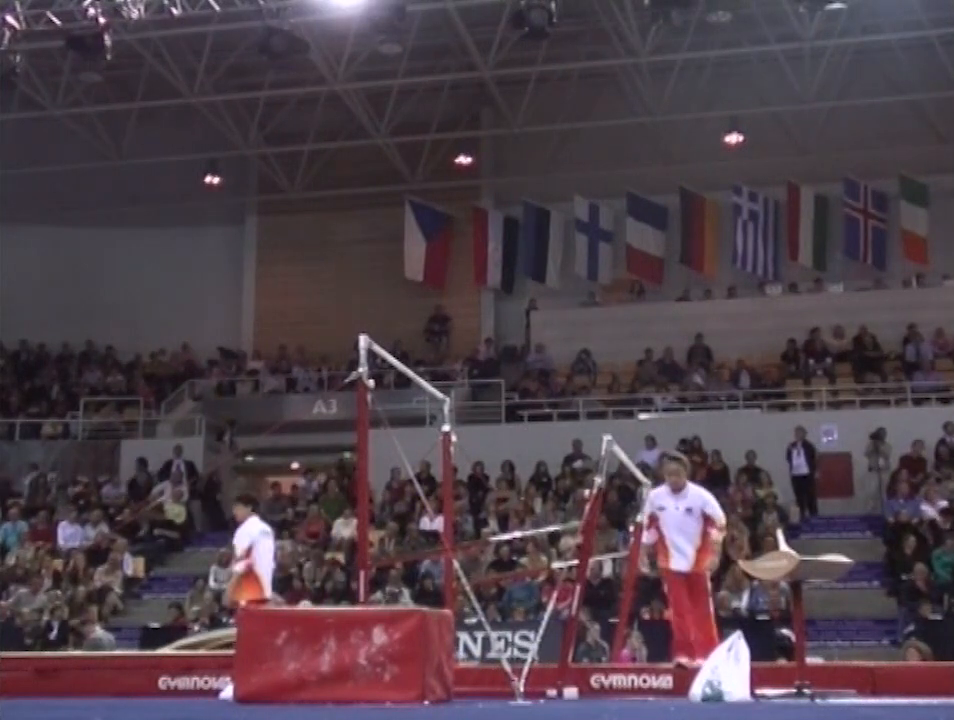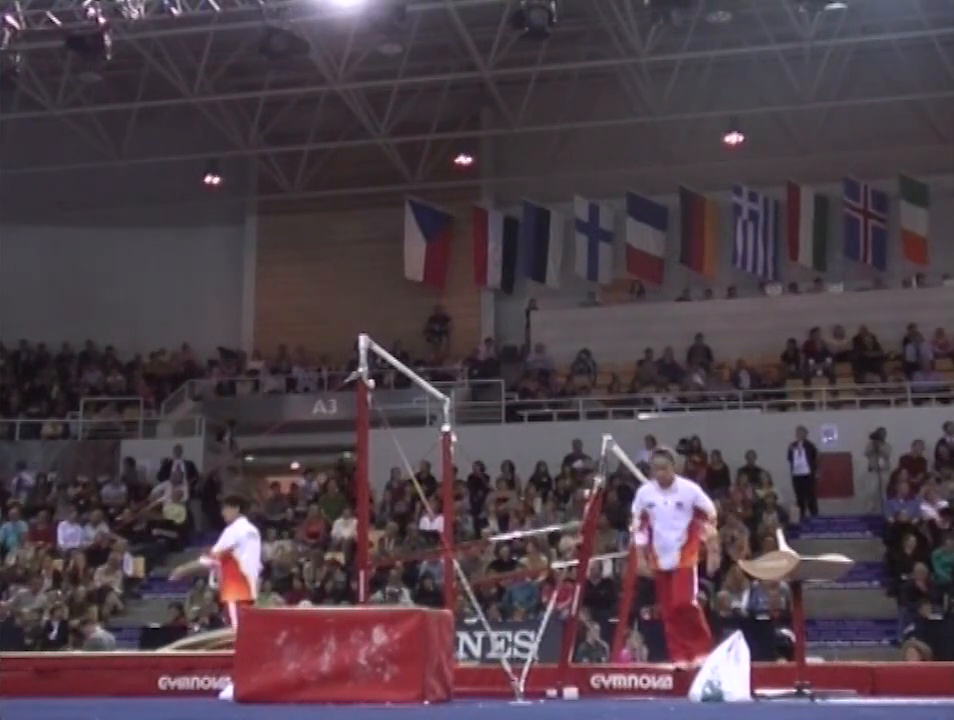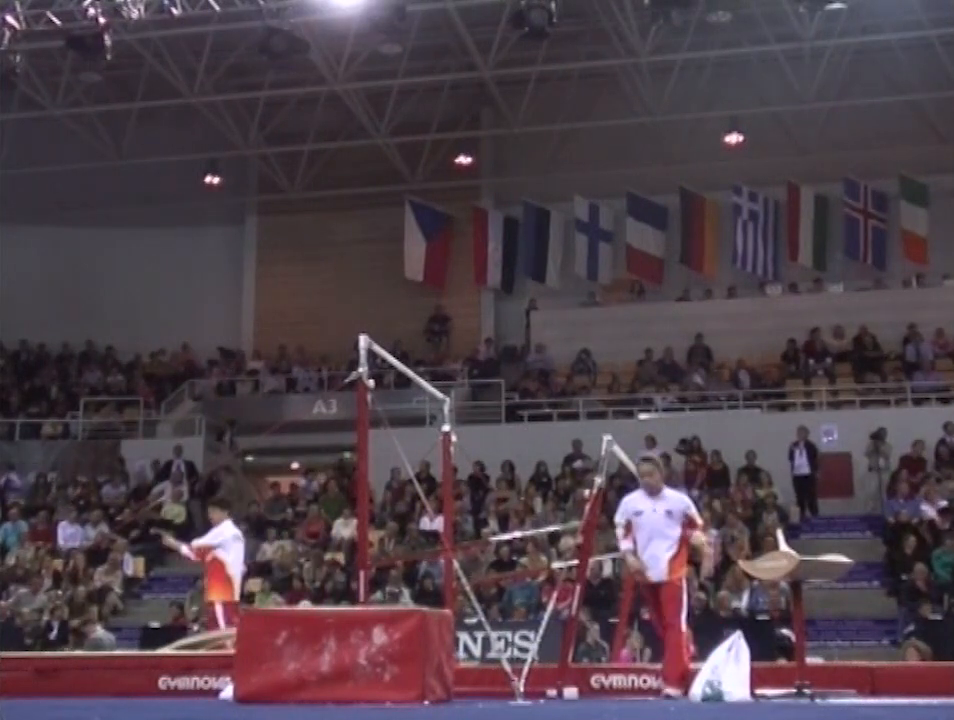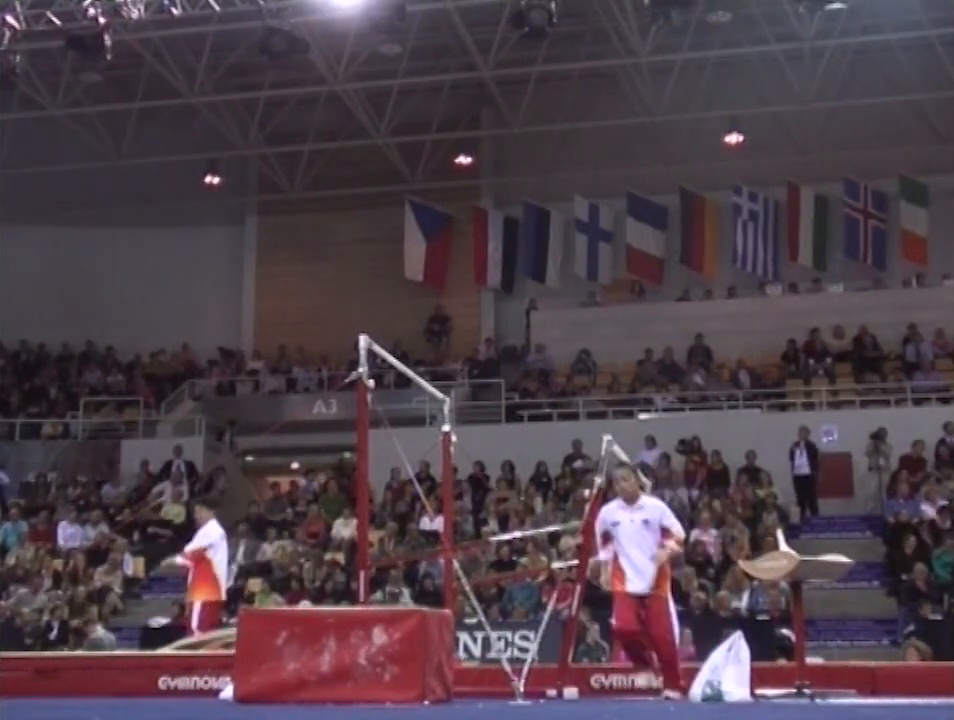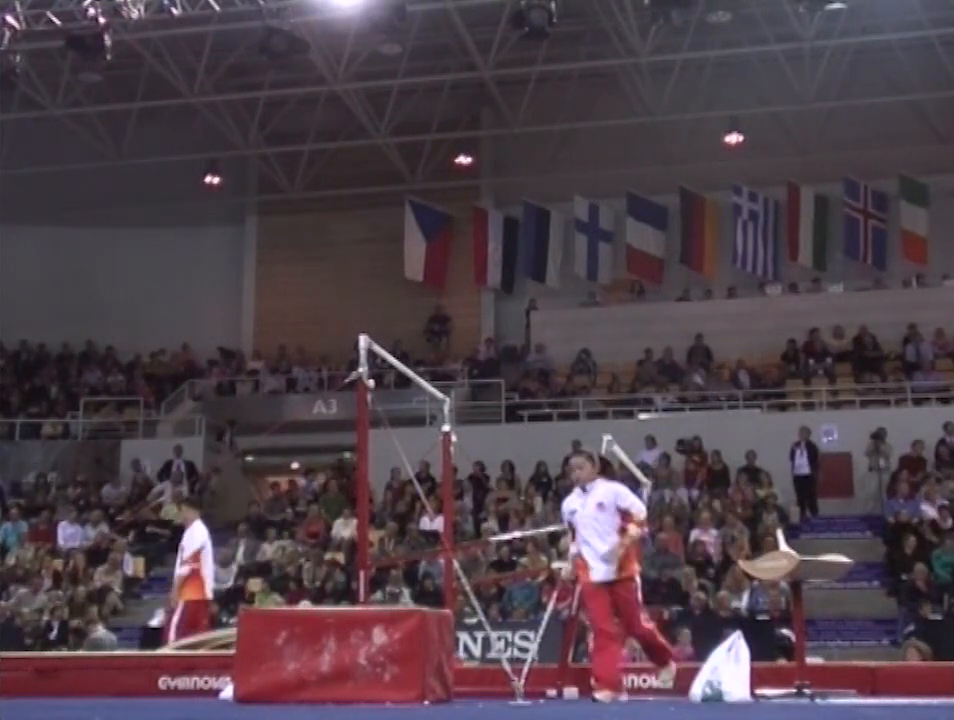
dt=0.2s
person 1, frame 1
left shoulder: (701, 496)
right shoulder: (655, 496)
left elbow: (718, 524)
right elbow: (649, 525)
left wrist: (715, 553)
right wrist: (643, 554)
left hip: (697, 561)
right hip: (669, 562)
left knee: (701, 609)
right knee: (678, 608)
left ankle: (705, 652)
right ankle: (684, 653)
person 1, frame 2
left shoulder: (691, 490)
right shoulder: (644, 493)
left elbow: (708, 519)
right elbow: (639, 524)
left wrist: (713, 551)
right wrist: (640, 556)
left hip: (685, 557)
right hip: (659, 560)
left knee: (685, 604)
right knee: (669, 611)
left ankle: (701, 647)
right ankle: (680, 655)
person 1, frame 3
left shoulder: (679, 500)
right shoulder: (628, 502)
left elbow: (696, 527)
right elbow: (622, 532)
left wrist: (707, 555)
right wrist: (629, 558)
left hip: (673, 572)
right hip: (645, 572)
left knee: (674, 623)
right knee: (660, 623)
left ankle: (674, 681)
right ankle: (681, 657)
person 1, frame 4
left shoulder: (654, 507)
right shoulder: (607, 513)
left elbow: (678, 537)
right elbow: (604, 544)
left wrist: (666, 553)
right wrist: (604, 570)
left hip: (655, 582)
right hip: (624, 583)
left knee: (663, 635)
right knee: (624, 628)
left ankle: (673, 685)
right ankle: (643, 662)
person 1, frame 5
left shoulder: (615, 490)
right shoulder: (569, 503)
left elbow: (639, 518)
left wrist: (621, 545)
right wrist: (572, 560)
left hip: (622, 569)
right hip: (591, 574)
left knee: (635, 622)
right knee: (601, 629)
left ankle: (664, 659)
right ankle: (607, 686)
